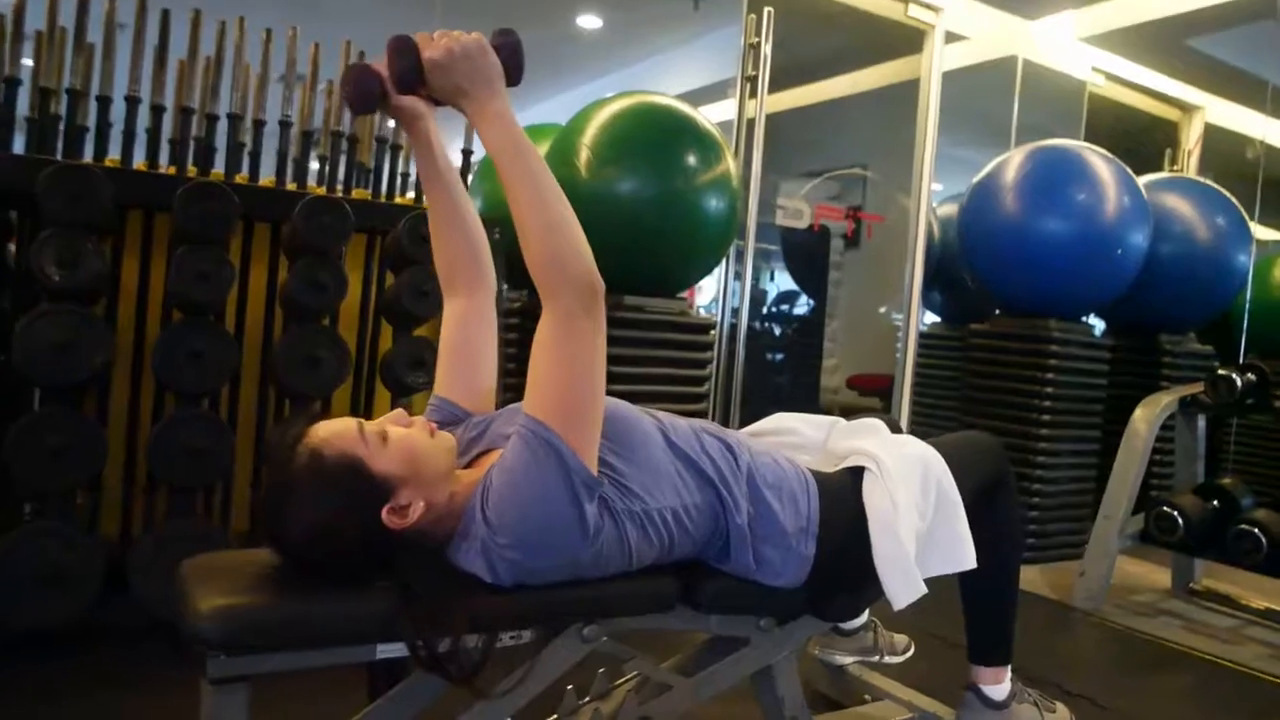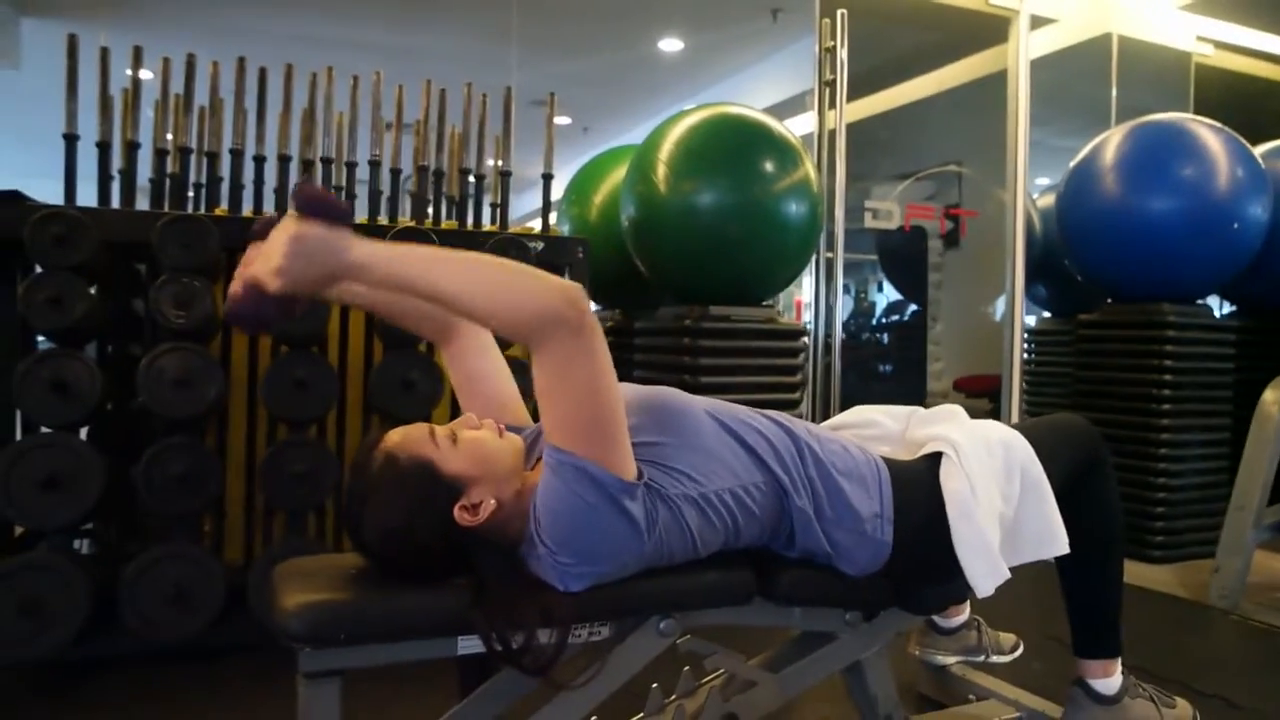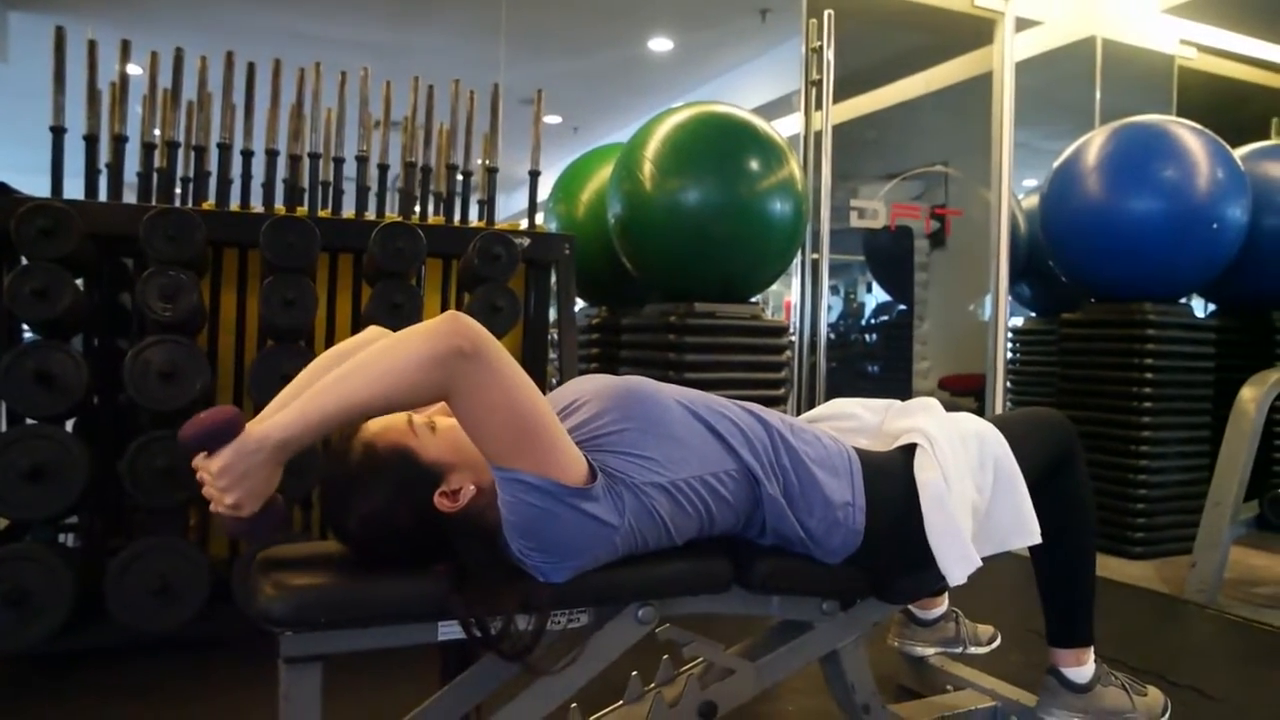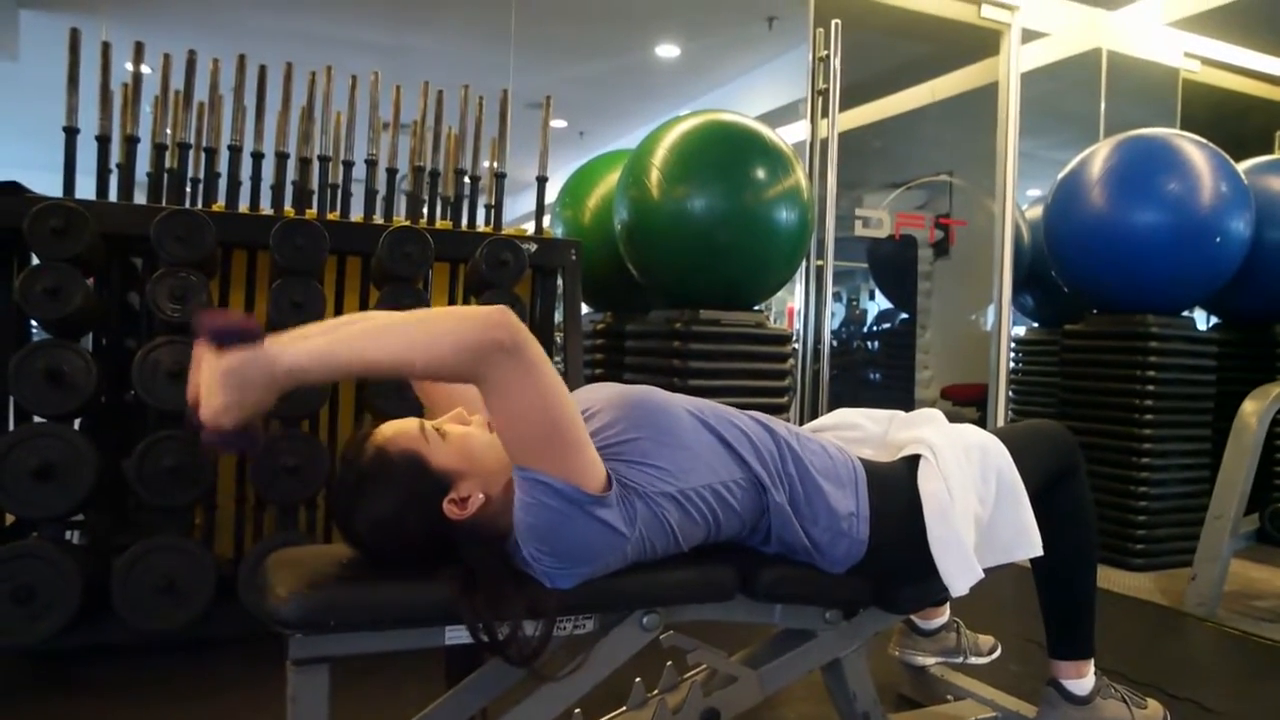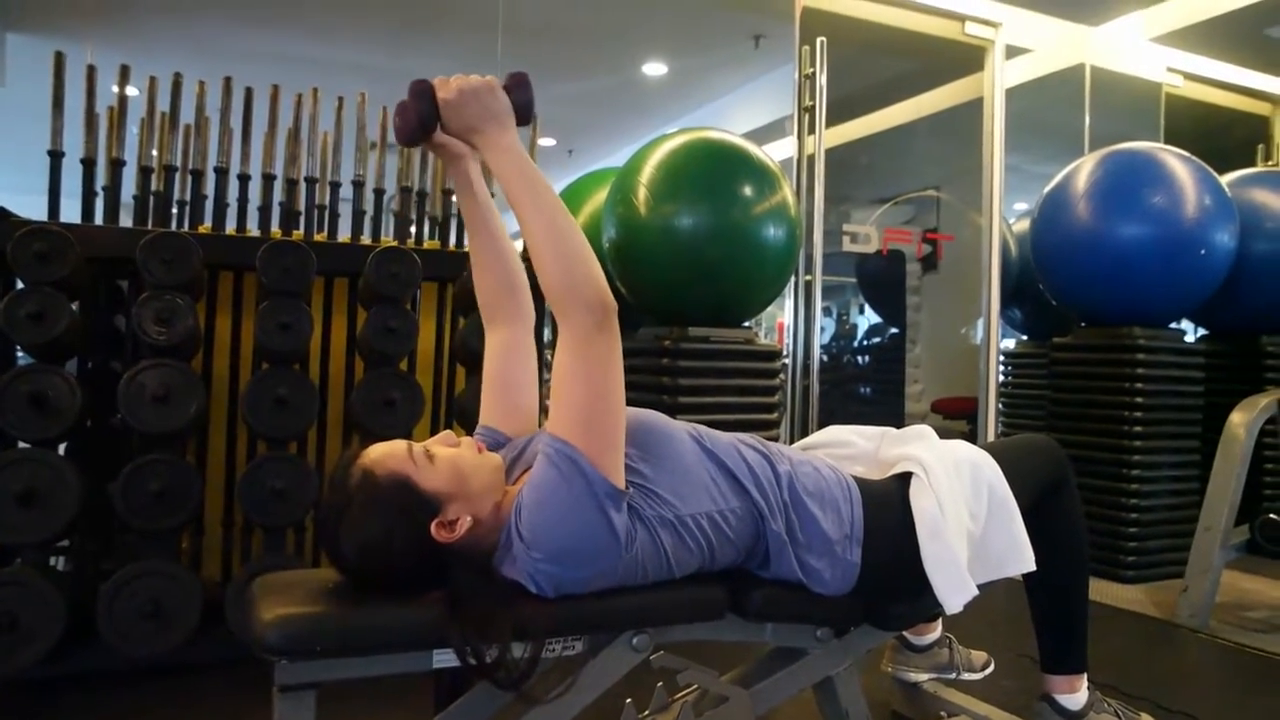
dt=1s
person 1, frame 1
left shoulder: (454, 447)
right shoulder: (527, 520)
left elbow: (470, 289)
right elbow: (577, 294)
left wrist: (422, 133)
right wrist: (487, 106)
right hip: (794, 531)
left knee: (853, 436)
right knee: (984, 460)
left ankle: (846, 626)
person 1, frame 2
left shoulder: (521, 481)
right shoulder: (577, 525)
left elbow: (458, 323)
right elbow: (563, 312)
left wrist: (336, 276)
right wrist: (346, 253)
right hip: (871, 516)
right knee: (1077, 443)
left ankle: (947, 626)
person 1, frame 3
left shoulder: (491, 473)
right shoulder: (551, 519)
left elbow: (379, 340)
right elbow: (457, 342)
left wrist: (261, 425)
right wrist: (265, 445)
right hip: (850, 507)
right knee: (1053, 437)
left ankle: (926, 617)
person 1, frame 4
left shoulder: (501, 484)
right shoulder: (558, 527)
left elbow: (452, 352)
right elbow: (497, 338)
left wrist: (270, 356)
right wrist: (271, 360)
right hip: (849, 517)
left knee: (924, 428)
right knee: (1052, 448)
left ankle: (928, 626)
person 1, frame 5
left shoulder: (502, 472)
right shoulder: (561, 530)
left elbow: (510, 318)
right elbow: (589, 313)
left wrist: (464, 172)
right wrist: (497, 144)
right hip: (843, 538)
left knee: (918, 447)
right knee: (1045, 463)
left ankle: (921, 640)
